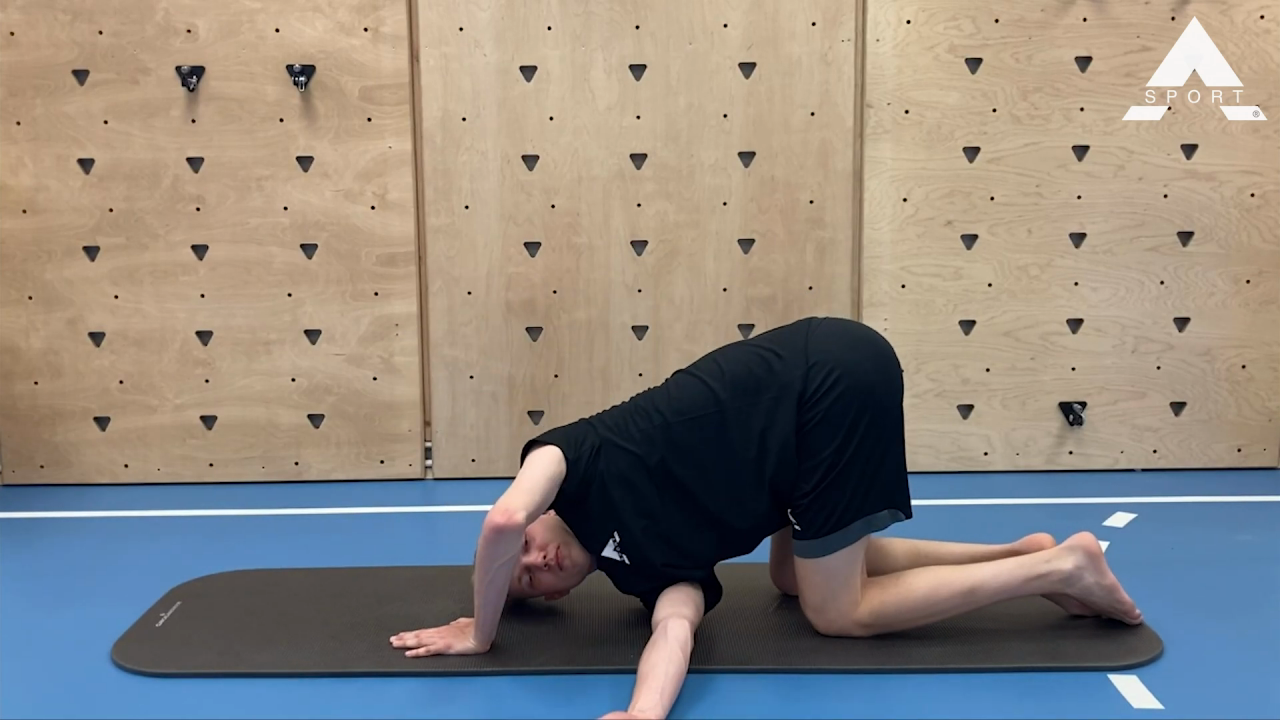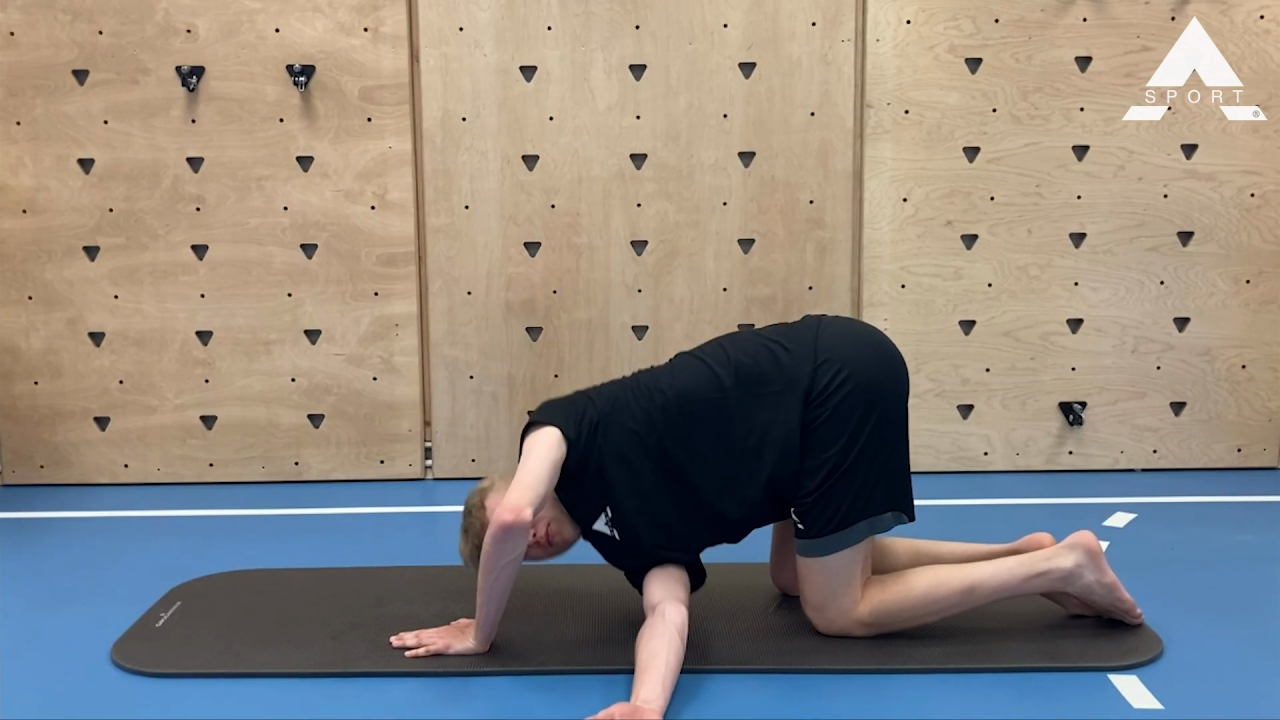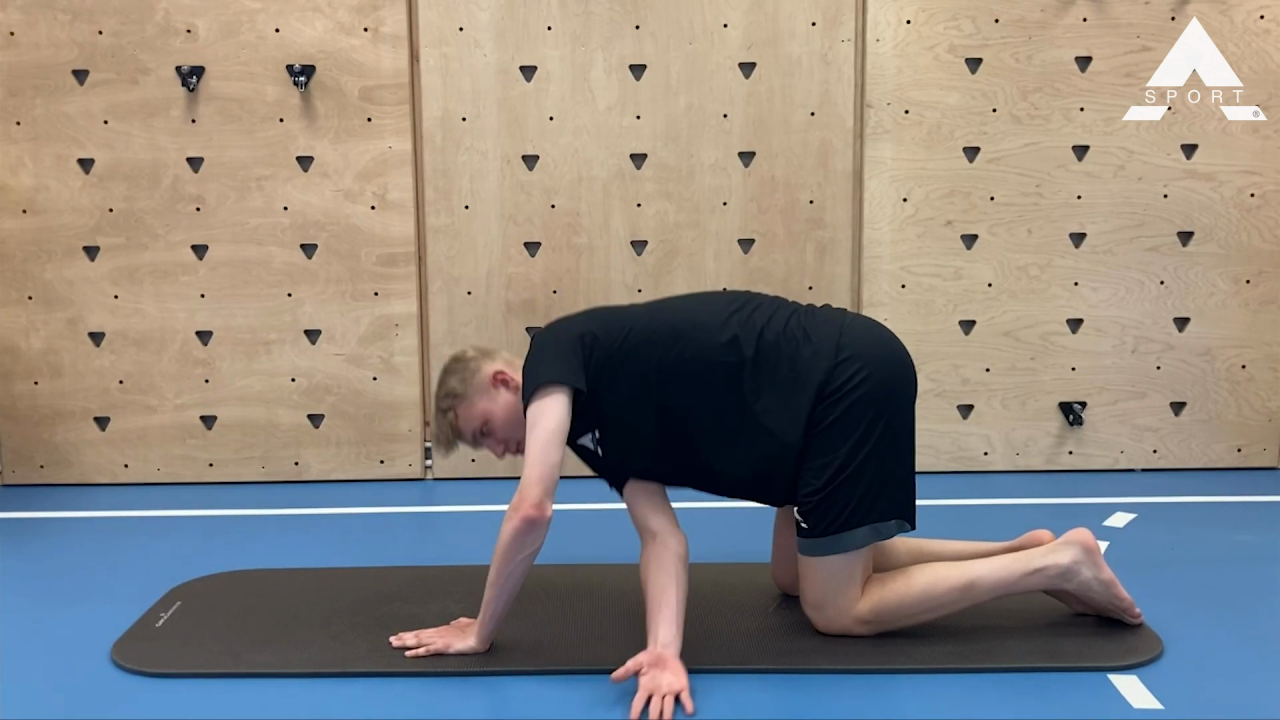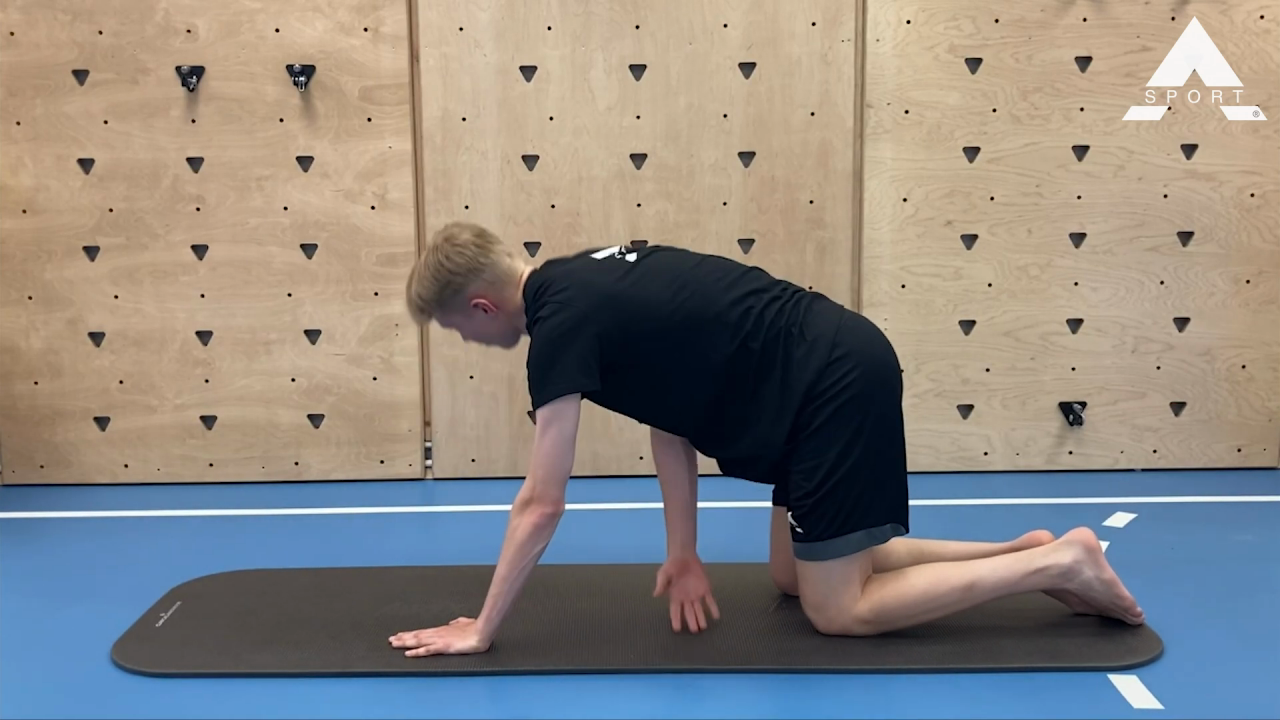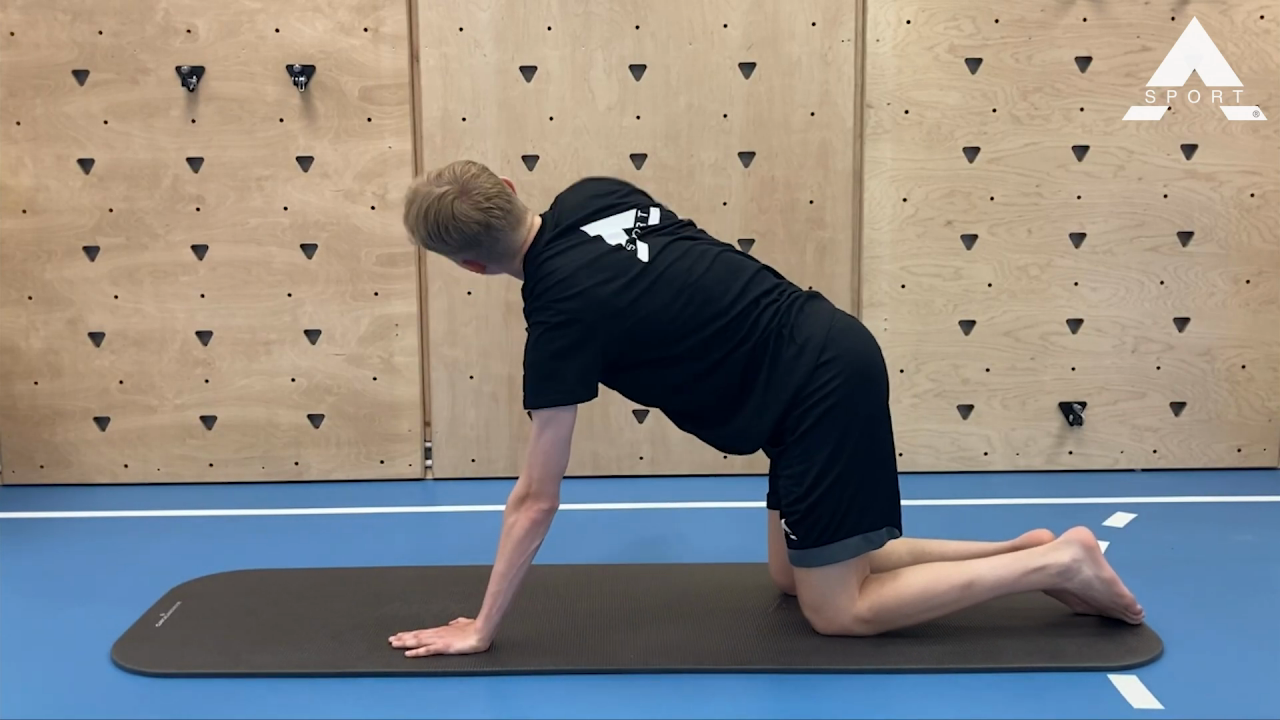
dt=0.3s
person 1, frame 1
left shoulder: (561, 458)
left elbow: (501, 522)
right elbow: (678, 627)
left wrist: (480, 633)
left hip: (833, 375)
right hip: (833, 373)
left knee: (837, 611)
right knee: (797, 576)
left ankle: (1060, 569)
right ankle: (1022, 552)
person 1, frame 2
left shoulder: (558, 426)
right shoulder: (636, 534)
left elbow: (511, 517)
right elbow: (670, 612)
left wrist: (480, 632)
left hip: (840, 379)
right hip: (836, 373)
left knee: (838, 611)
right knee: (797, 576)
left ankle: (1060, 567)
right ankle: (1024, 552)
person 1, frame 3
left shoulder: (553, 350)
right shoulder: (599, 410)
left elbow: (530, 511)
right elbow: (658, 524)
left wrist: (479, 630)
right wrist: (662, 648)
left hip: (849, 380)
right hip: (846, 371)
left knee: (836, 606)
right knee: (798, 574)
left ankle: (1056, 562)
right ankle: (1020, 549)
person 1, frame 4
left shoulder: (560, 324)
right shoulder: (583, 291)
left elbow: (542, 503)
right elbow: (670, 416)
left wrist: (482, 629)
right wrist: (683, 556)
left hip: (838, 386)
right hip: (840, 363)
left knee: (839, 610)
right knee: (794, 575)
left ankle: (1058, 564)
right ankle: (1026, 551)
person 1, frame 5
left shoulder: (563, 310)
right shoulder: (588, 198)
left elbow: (536, 499)
left wrist: (480, 628)
left hip: (821, 387)
right hip: (828, 353)
left knee: (838, 609)
right knee: (796, 572)
left ankle: (1056, 563)
right ankle: (1025, 550)
